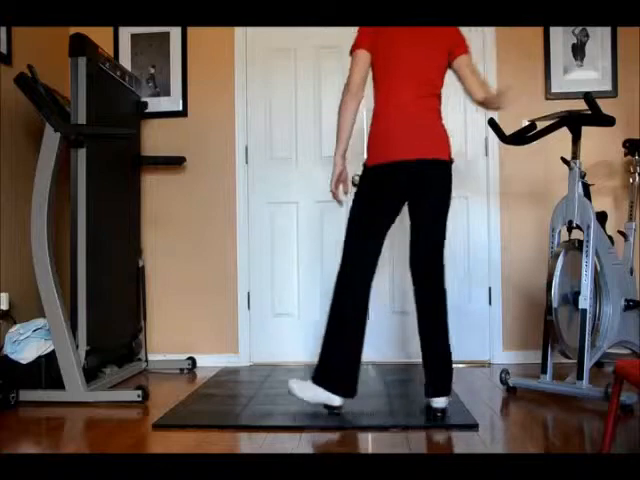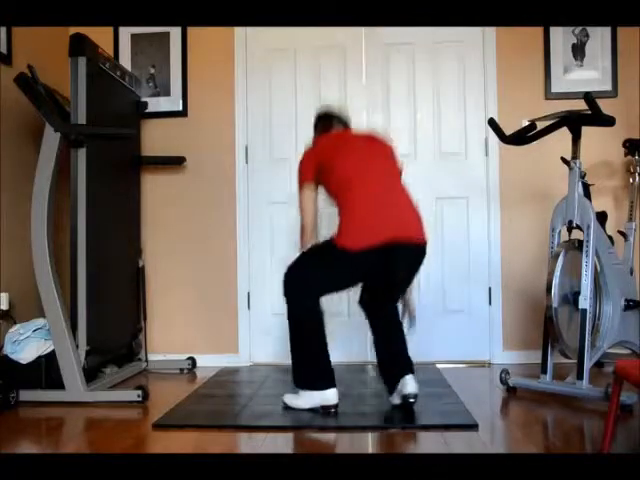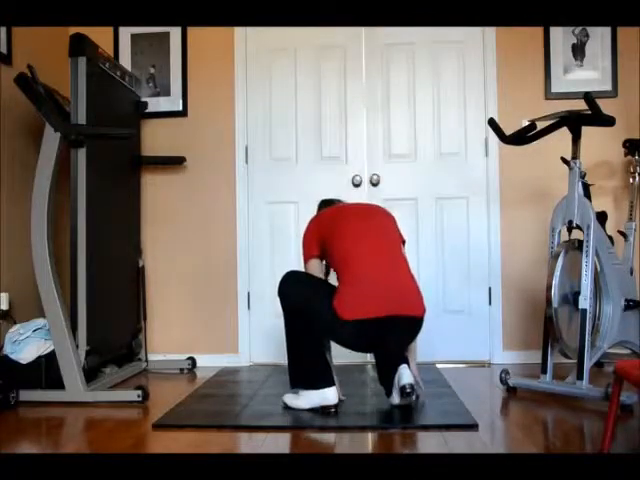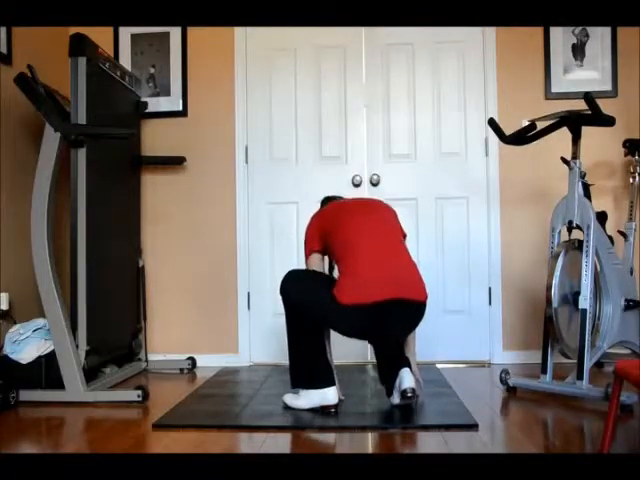
dt=0.5s
person 1, frame 1
left shoulder: (374, 30)
right shoulder: (449, 34)
left elbow: (353, 91)
right elbow: (481, 96)
left wrist: (339, 159)
right wrist: (499, 100)
left hip: (387, 158)
right hip: (435, 158)
left knee: (357, 265)
right knee: (429, 272)
left ankle: (333, 383)
right ankle: (439, 390)
person 1, frame 2
left shoulder: (314, 153)
right shoulder: (379, 143)
left elbow: (309, 229)
right wrist: (402, 285)
left hip: (362, 242)
right hip: (413, 241)
left knee: (298, 283)
right knee: (380, 302)
left ankle: (318, 388)
right ankle: (402, 379)
person 1, frame 3
left shoulder: (318, 223)
right shoulder: (383, 214)
left elbow: (318, 293)
left wrist: (327, 372)
right wrist: (409, 359)
left hip: (357, 323)
right hip: (410, 322)
left knee: (292, 287)
left ankle: (319, 388)
right ankle: (398, 371)
person 1, frame 4
left shoulder: (320, 219)
right shoulder: (384, 209)
left elbow: (318, 288)
left wrist: (326, 363)
right wrist: (409, 355)
left hip: (360, 306)
right hip: (414, 306)
left knee: (294, 286)
left ankle: (319, 388)
right ankle: (399, 375)
